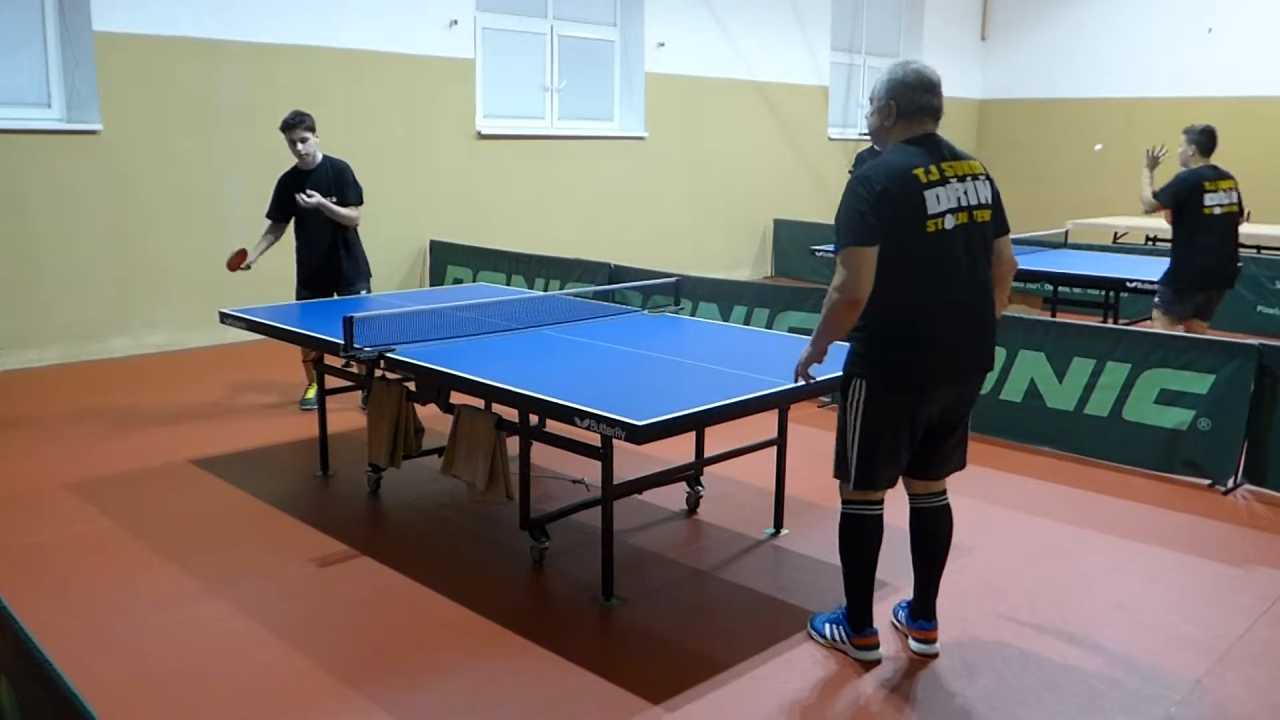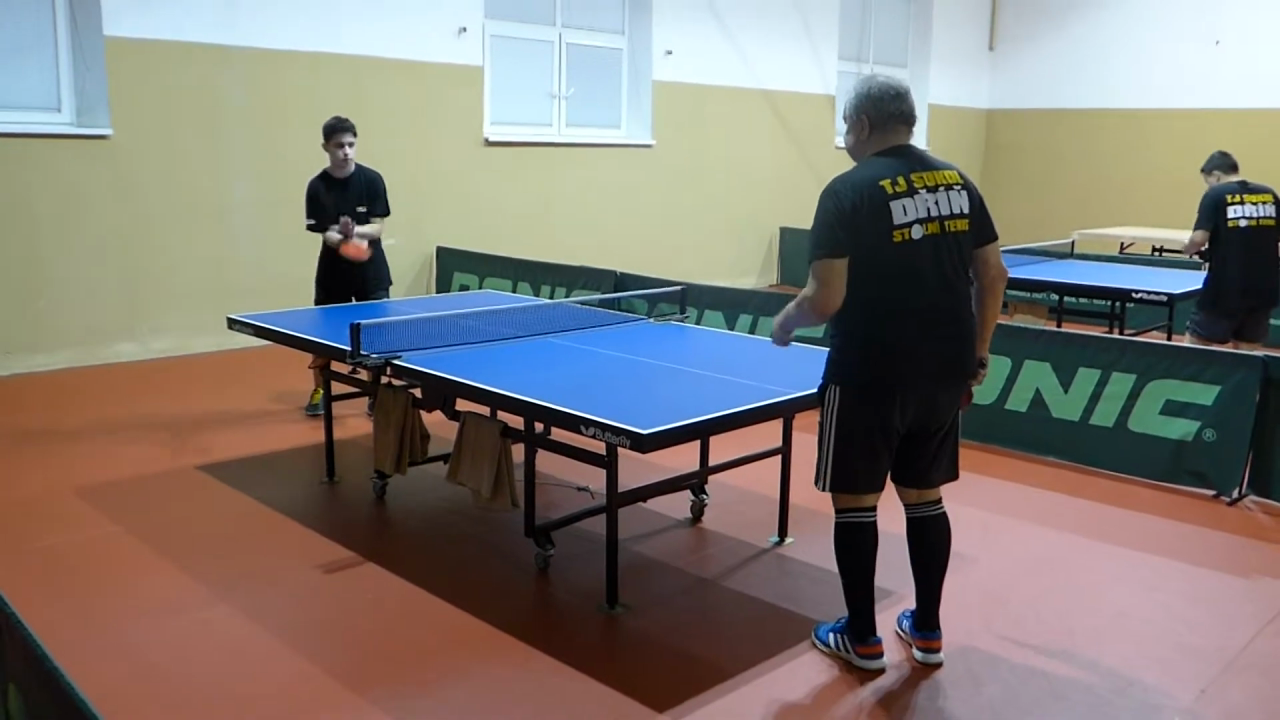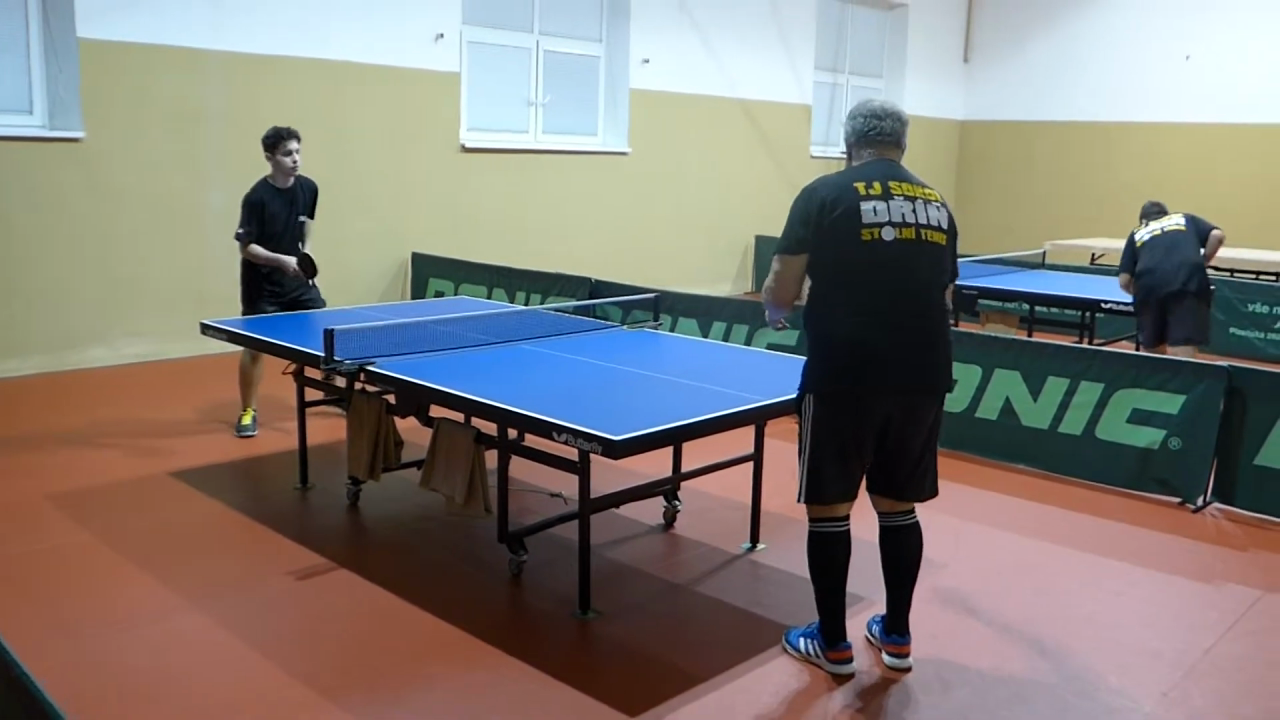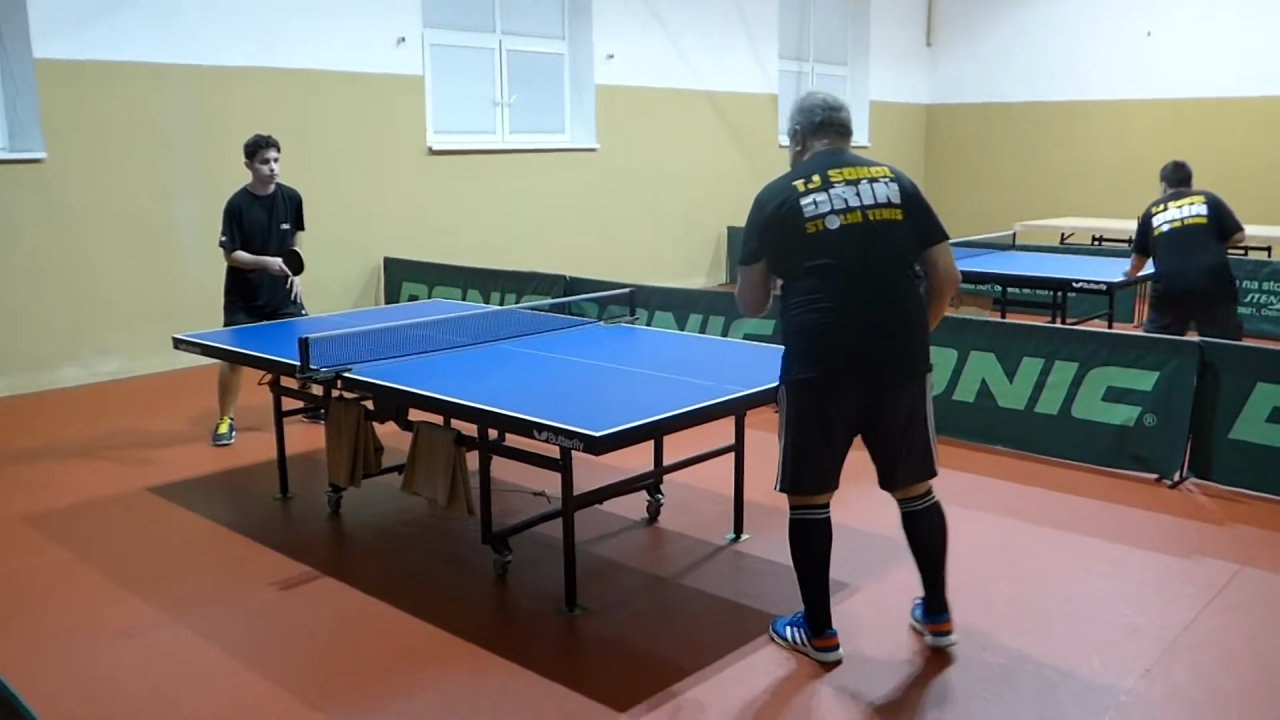
dt=1s
person 1, frame 1
left shoulder: (877, 179)
right shoulder: (975, 173)
left elbow: (853, 290)
right elbow: (1004, 267)
left wrist: (816, 347)
left hip: (892, 368)
right hip: (962, 365)
left knee: (863, 493)
right knee: (930, 487)
left ankle: (857, 628)
right ankle: (923, 619)
person 1, frame 2
left shoulder: (849, 191)
right shoulder: (958, 182)
left elbow: (825, 298)
right elbow: (992, 275)
left wrist: (785, 322)
right wrist: (977, 353)
left hip: (869, 375)
right hip: (942, 372)
left knee: (854, 500)
right knee: (924, 496)
left ankle: (861, 638)
right ankle: (927, 629)
person 1, frame 3
left shoulder: (825, 195)
right shoulder: (937, 205)
left elbow: (780, 291)
left wrist: (772, 310)
left hip: (844, 375)
right hip: (922, 376)
left knee: (829, 508)
right knee: (898, 505)
left ankle: (832, 642)
right ankle: (896, 634)
person 1, frame 4
left shoulder: (777, 197)
right shoulder: (897, 183)
left elbow: (752, 302)
right elbow: (947, 280)
left wrist: (758, 301)
left hip: (818, 366)
right hip: (900, 363)
left knee: (808, 497)
right knee: (915, 488)
left ankle: (819, 630)
right ankle: (936, 611)
person 2, frame 1
left shoulder: (339, 170)
right shoulder: (287, 182)
left elbow: (354, 218)
right elbow: (278, 225)
left wrist: (322, 203)
right wrist: (254, 254)
left hip: (349, 266)
right hip: (310, 269)
left ankle: (368, 387)
right ankle: (312, 385)
person 2, frame 2
left shoulder: (372, 180)
right shoulder: (317, 187)
left elbow: (376, 229)
right elbow: (326, 236)
left wrist: (354, 230)
right wrist: (342, 236)
left hip: (372, 272)
right hip: (333, 273)
left ankle: (376, 395)
right ankle: (318, 391)
person 2, frame 3
left shoulder: (308, 188)
right shoulder: (256, 197)
right elbow: (246, 248)
left wrist: (304, 256)
right wrist: (280, 260)
left hip: (296, 278)
right hip: (261, 283)
right knee: (254, 347)
right ankle: (248, 411)
person 2, frame 4
left shoulder: (291, 198)
right shoulder: (237, 204)
right elbow: (231, 255)
left wrist: (294, 271)
right wrist: (265, 262)
left hip: (282, 290)
right hip: (244, 294)
left ankle: (311, 405)
right ankle: (226, 420)
person 3, frame 1
left shoulder: (1187, 179)
right shoulder: (1229, 179)
left elbow: (1148, 205)
right elbow: (1239, 219)
left wrist: (1148, 169)
left hip: (1192, 268)
right hip: (1223, 268)
left knee: (1162, 321)
right knee: (1196, 328)
person 3, frame 2
left shoulder: (1215, 195)
left elbow: (1199, 238)
left wrist: (1190, 248)
left hip: (1226, 289)
right hip: (1264, 288)
left knee: (1195, 343)
right knee: (1248, 349)
person 3, frame 3
left shoulder: (1136, 234)
right shoulder: (1186, 219)
left elbow: (1124, 281)
right elbow: (1217, 235)
left wrist: (1137, 292)
right wrist: (1203, 262)
left hip: (1149, 284)
right hip: (1188, 283)
left knee: (1155, 354)
right knee: (1184, 356)
person 3, frame 4
left shoulder: (1152, 211)
right shoulder: (1209, 200)
left elbow: (1138, 258)
right elbow: (1238, 237)
left wrist: (1131, 272)
left hip: (1170, 288)
right hip: (1213, 284)
